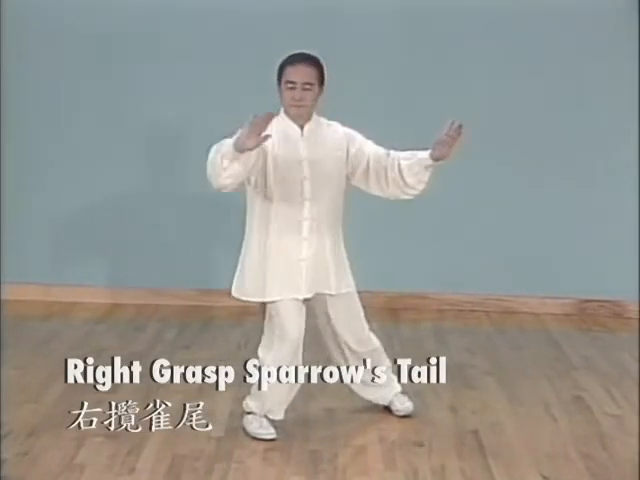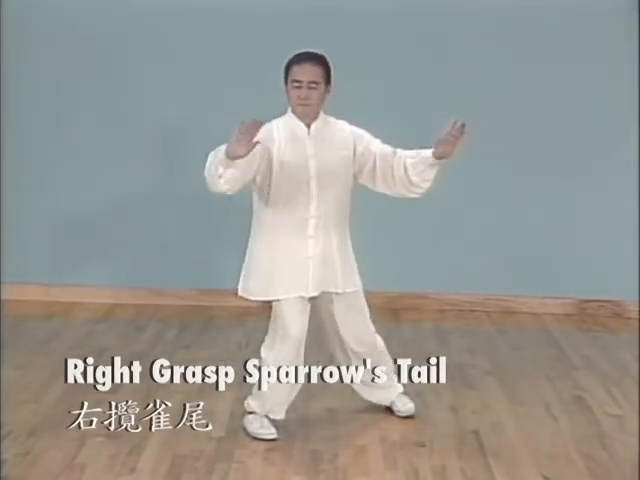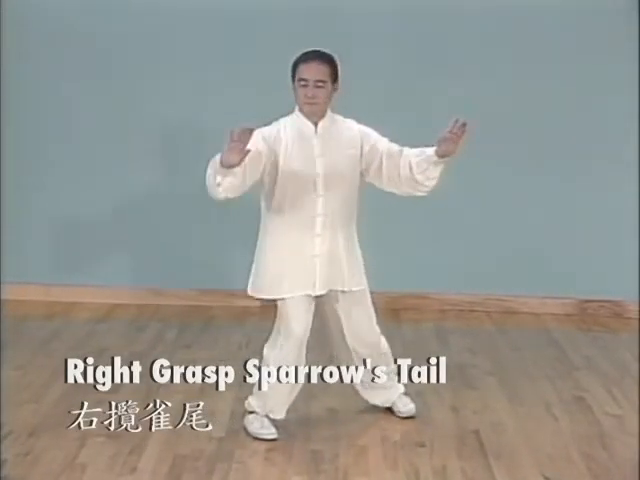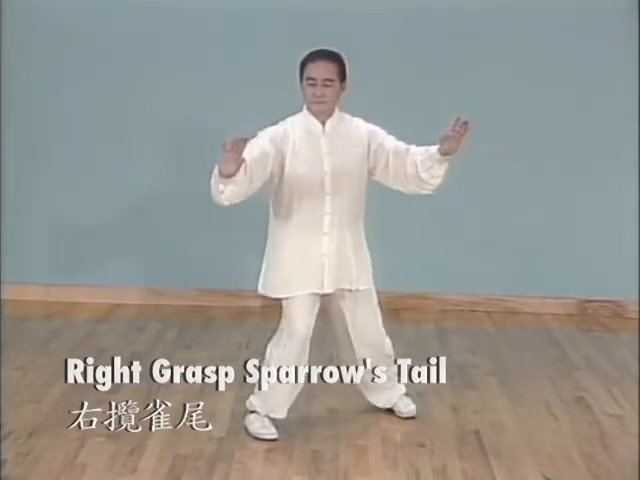
dt=0.1s
person 1, frame 1
left shoulder: (341, 139)
right shoulder: (262, 138)
left elbow: (388, 169)
right elbow: (224, 172)
left wrist: (430, 157)
right wrist: (239, 147)
left hip: (327, 259)
right hip: (278, 261)
left knee: (353, 332)
right knee: (285, 340)
left ankle: (385, 390)
right ankle: (259, 410)
person 1, frame 2
left shoulder: (348, 138)
right shoulder: (267, 139)
left elbow: (394, 168)
right elbow: (223, 178)
left wrist: (434, 156)
right wrist: (232, 154)
left hip: (334, 258)
right hip: (284, 261)
left knee: (358, 332)
right knee: (288, 339)
left ankle: (387, 391)
right ankle: (260, 409)
person 1, frame 3
left shoulder: (356, 137)
right shoulder: (273, 137)
left elbow: (401, 167)
right elbow: (242, 170)
left wrist: (437, 154)
right wrist: (228, 162)
left hip: (341, 256)
right hip: (290, 258)
left knee: (364, 332)
right knee: (291, 336)
left ankle: (387, 391)
right ankle: (261, 409)
person 1, frame 4
left shoulder: (364, 136)
right shoulder: (280, 136)
left elbow: (407, 165)
right elbow: (250, 171)
left wrist: (441, 153)
right wrist: (229, 171)
left hip: (348, 255)
right hip: (298, 258)
left knee: (369, 332)
right knee: (294, 335)
left ankle: (389, 393)
right ankle: (262, 408)
